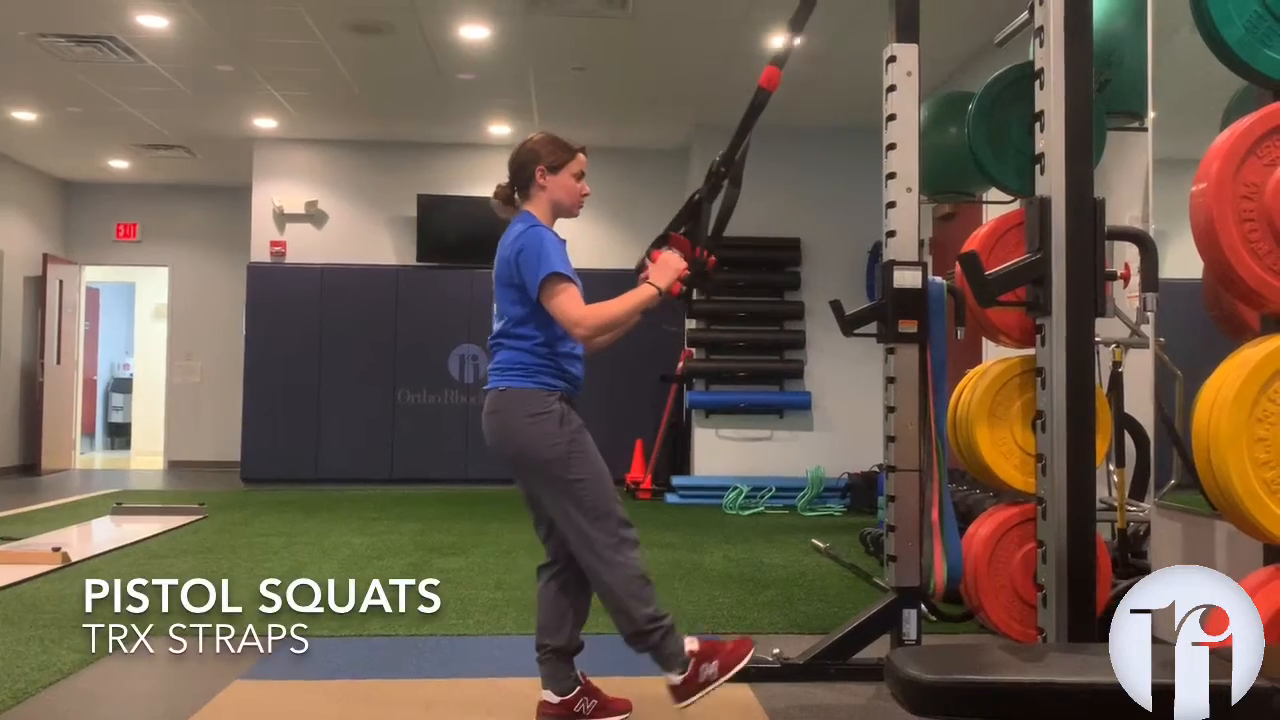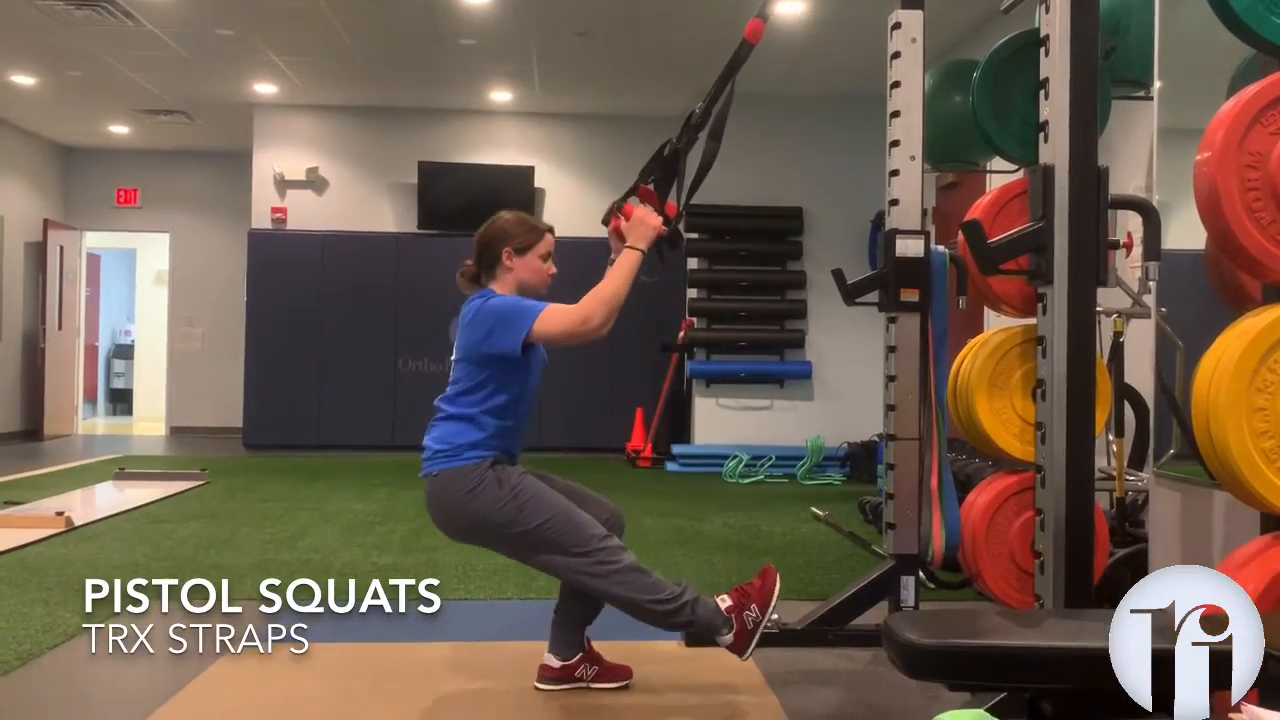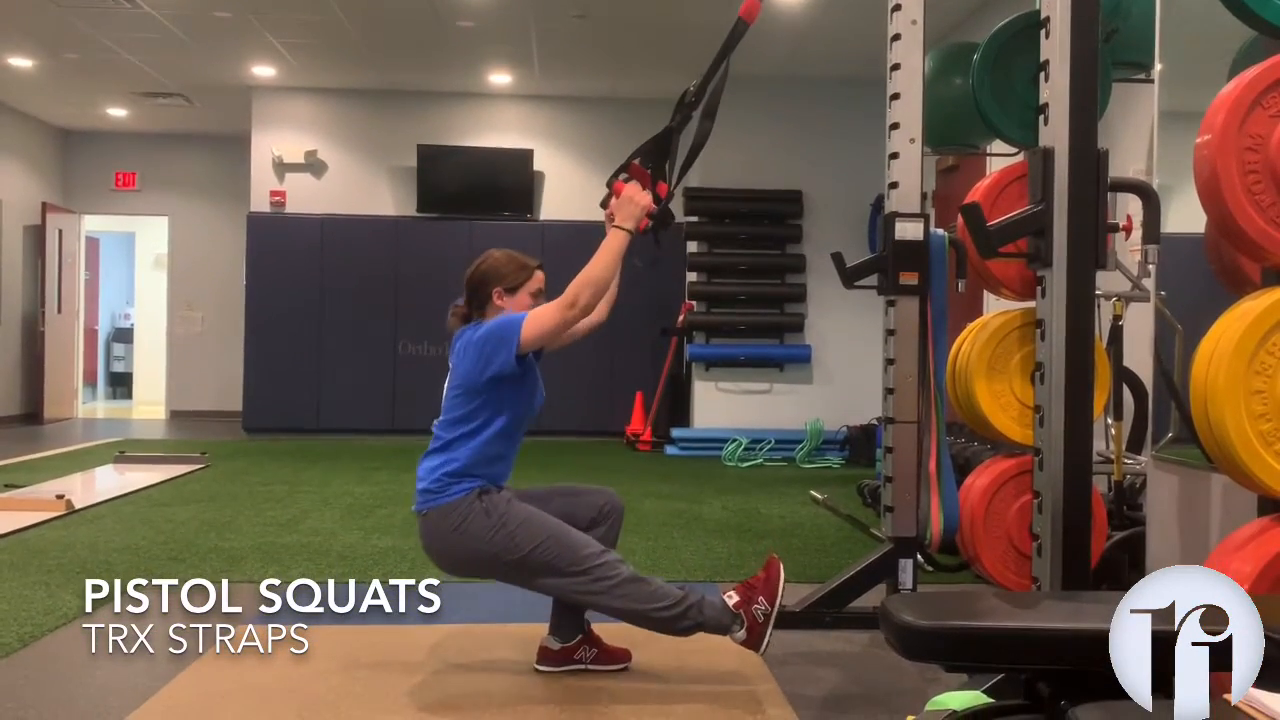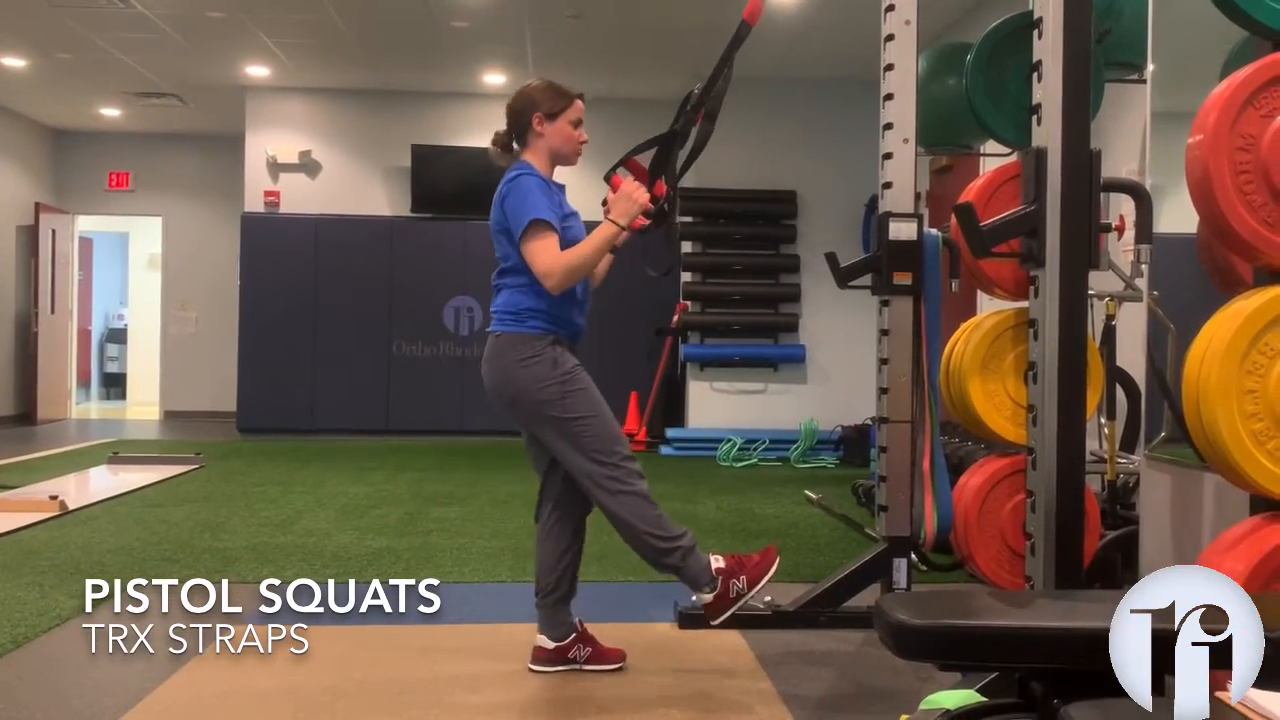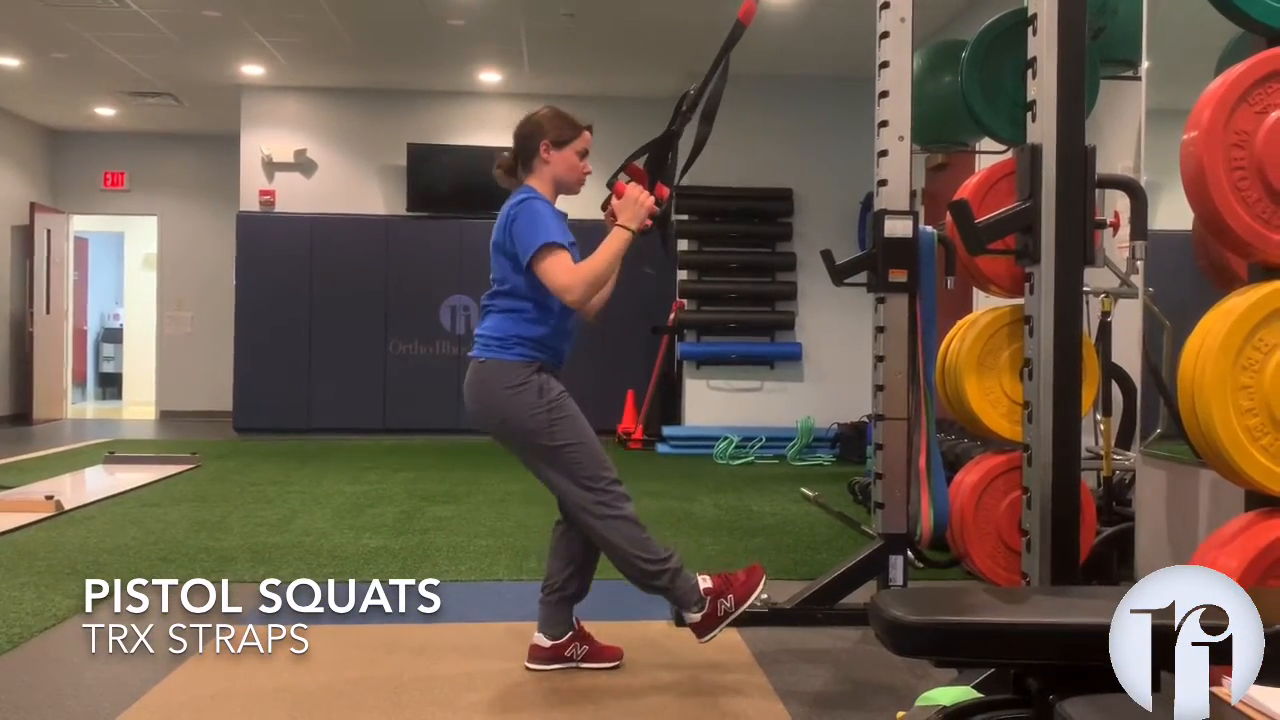
dt=1s
person 1, frame 1
left shoulder: (527, 240)
right shoulder: (534, 239)
left elbow: (575, 335)
right elbow: (581, 322)
left wrist: (648, 292)
right wrist: (653, 285)
left hip: (520, 411)
right hip: (534, 409)
left knee: (568, 551)
right knee: (607, 536)
right ankle: (679, 662)
person 1, frame 2
left shoulder: (502, 311)
right shoulder: (493, 311)
left elbow: (593, 324)
right elbow: (587, 321)
left wrist: (619, 256)
right wrist: (636, 247)
left hip: (478, 471)
right hip: (467, 481)
left knee: (602, 523)
right knee: (592, 548)
left ankle: (565, 658)
right ankle: (721, 619)
person 1, frame 3
left shoulder: (504, 348)
right shoulder: (485, 341)
left elbow: (594, 313)
right elbow: (576, 304)
left wrist: (616, 231)
right wrist: (624, 227)
left hip: (473, 504)
right hip: (457, 518)
left knee: (601, 509)
right knee: (592, 566)
left ankle: (565, 641)
right ankle: (730, 616)
person 1, frame 4
left shoulder: (544, 189)
right shoulder: (524, 186)
left elbow: (583, 281)
right elbow: (554, 275)
left wrist: (616, 230)
right wrist: (618, 221)
left hip: (530, 357)
right hip: (531, 354)
left knee: (568, 493)
right knee: (613, 474)
left ankle: (557, 637)
right ankle: (709, 581)
person 1, frame 5
left shoulder: (540, 214)
right shoulder: (529, 210)
left elbow: (590, 303)
right elbow: (573, 290)
left wrist: (619, 232)
right wrist: (626, 227)
left hip: (509, 380)
right hip: (514, 380)
left knee: (584, 503)
right knee: (601, 495)
left ankle: (555, 635)
right ankle: (696, 599)
